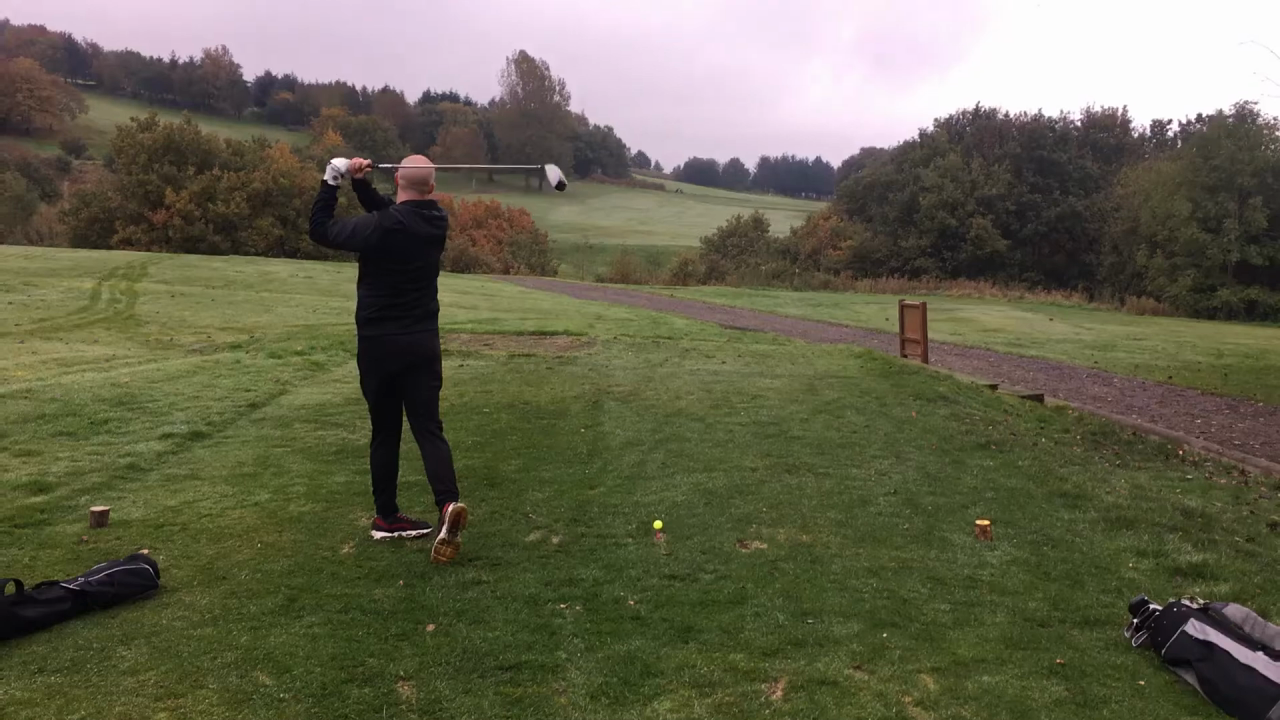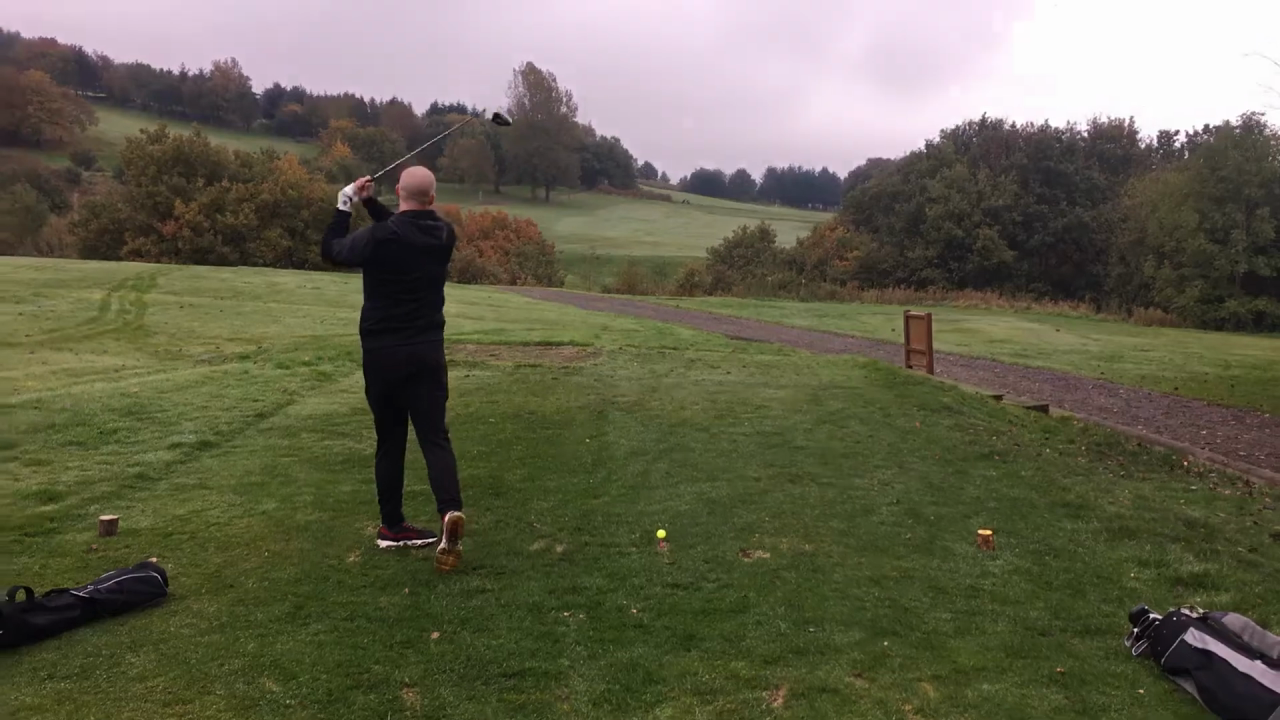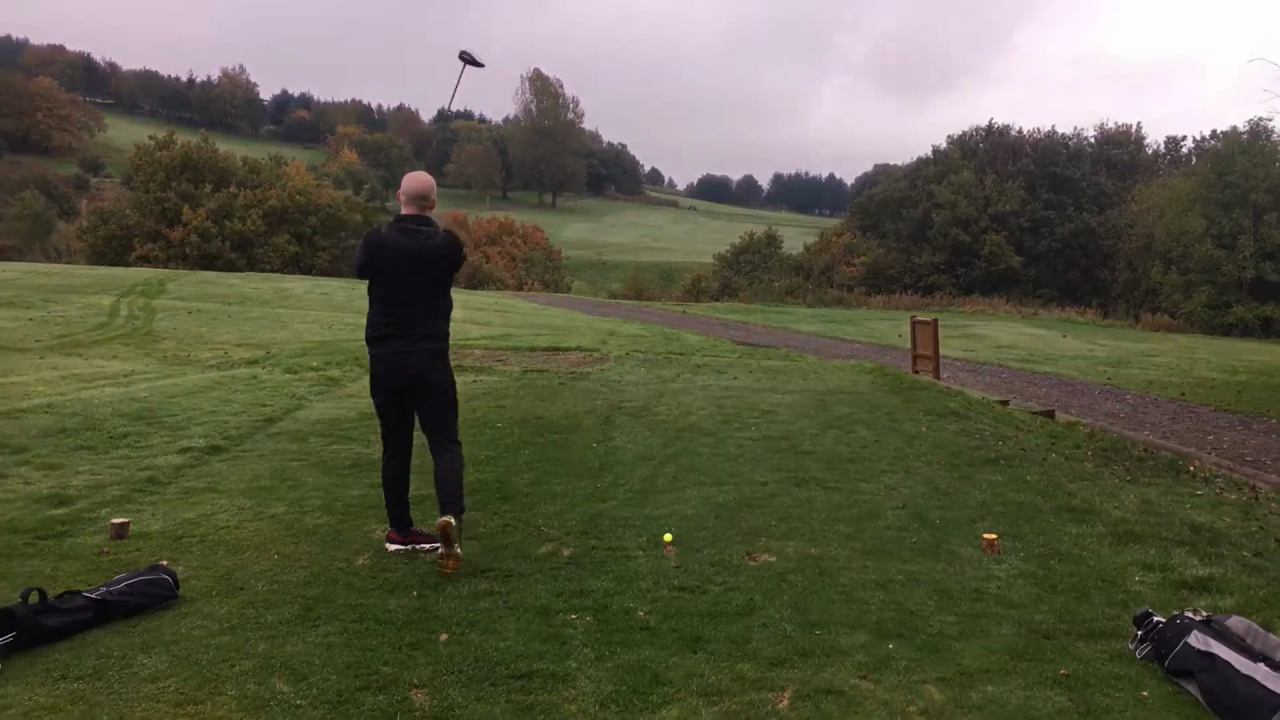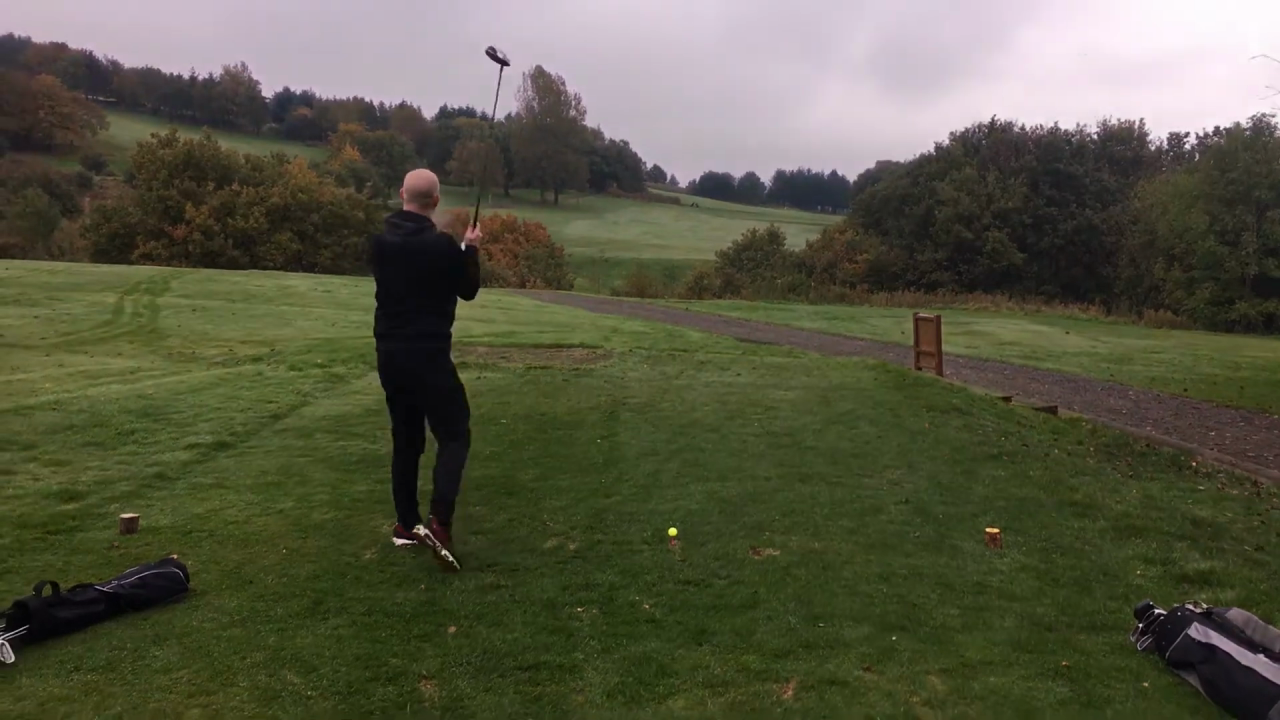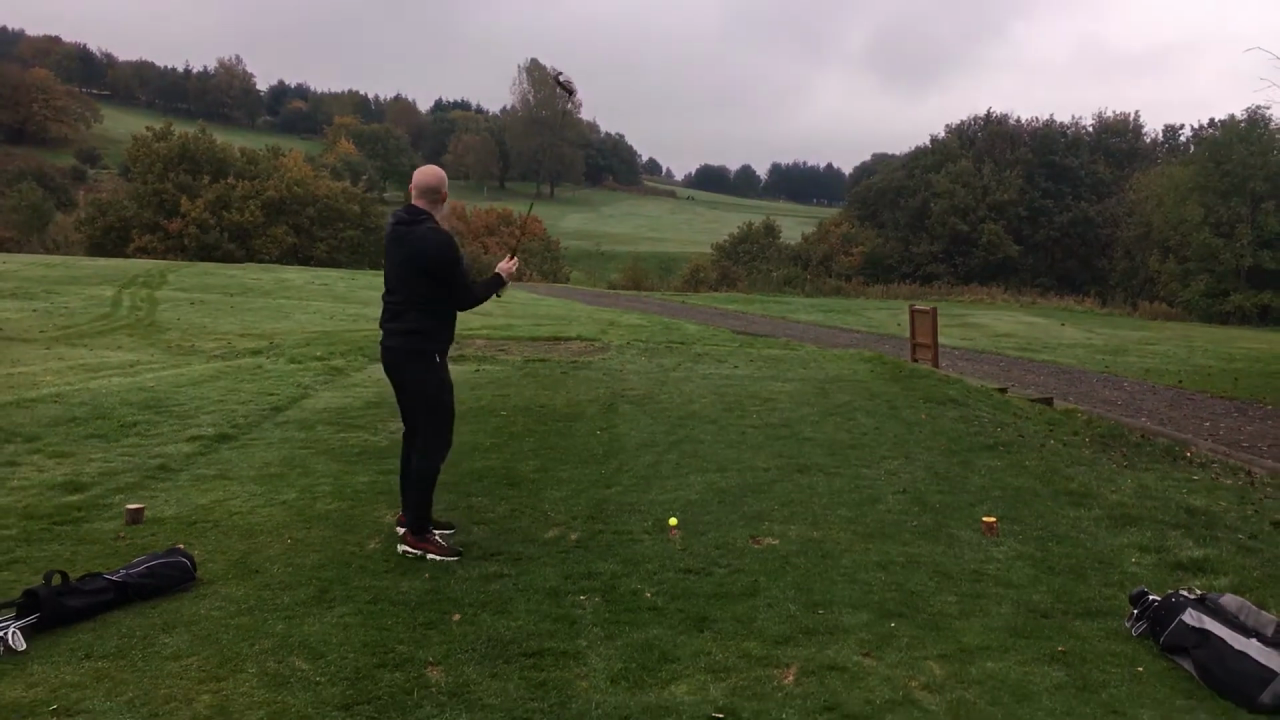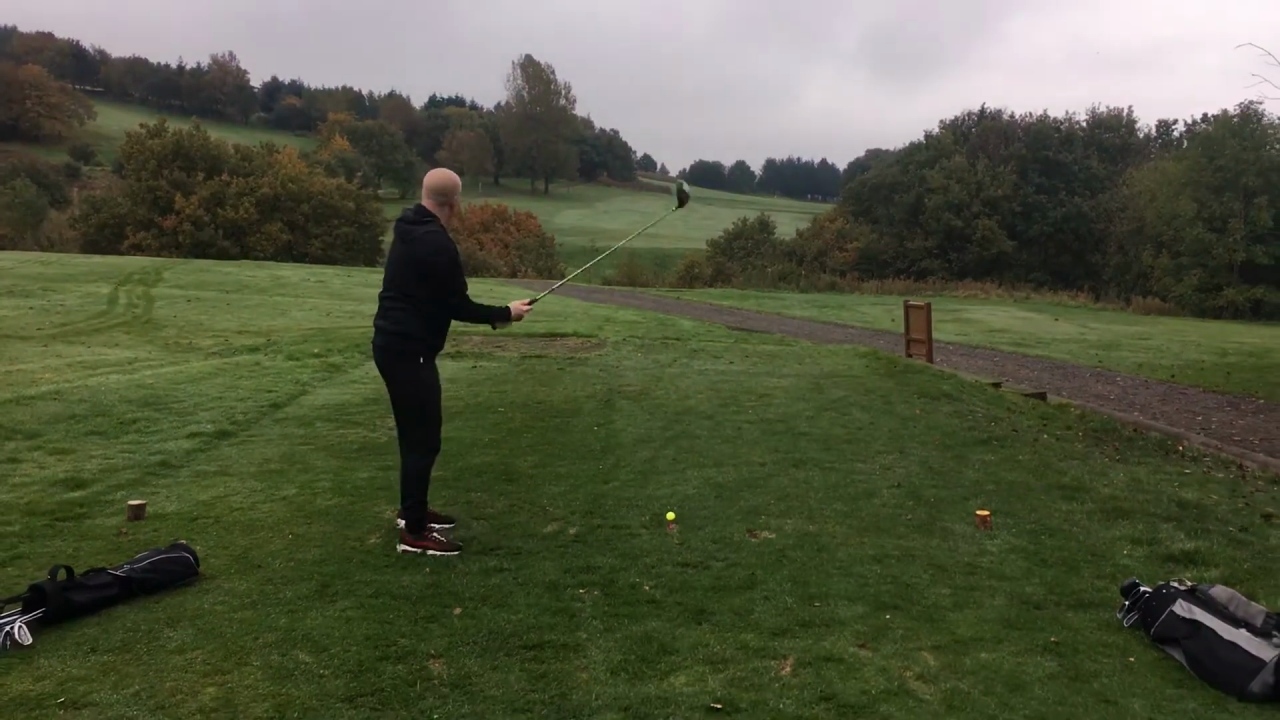
dt=0.2s
person 1, frame 1
left shoulder: (380, 228)
right shoulder: (436, 223)
left elbow: (320, 230)
left wrist: (333, 177)
right wrist: (359, 181)
left hip: (379, 343)
right hip: (422, 341)
left knee: (384, 430)
right knee: (428, 427)
left ankle: (386, 516)
right ankle: (448, 502)
person 1, frame 2
left shoulder: (378, 238)
right shoulder: (444, 236)
left elbow: (331, 251)
left wrist: (346, 202)
right wrist: (371, 202)
left hip: (382, 353)
right hip: (427, 352)
left knee: (390, 440)
right knee: (435, 437)
left ankle: (392, 525)
right ankle: (450, 510)
person 1, frame 3
left shoulder: (378, 242)
right shoulder: (446, 243)
right wrist: (427, 227)
left hip: (385, 359)
right hip: (429, 358)
left knee: (395, 446)
right knee: (445, 441)
left ankle: (400, 529)
right ankle: (450, 515)
person 1, frame 4
left shoulder: (380, 242)
right shoulder: (442, 244)
right elbow: (468, 290)
right wrist: (470, 250)
left hip: (390, 355)
right hip: (428, 355)
left knee: (406, 441)
right knee: (453, 435)
left ankle: (407, 523)
right ankle: (438, 520)
person 1, frame 5
left shoulder: (397, 233)
right shoulder: (436, 240)
right elbow: (463, 298)
left wrist: (488, 278)
right wrist: (500, 277)
left hip: (395, 346)
right hip: (423, 351)
left knee: (417, 432)
right knee: (435, 438)
left ankle: (410, 514)
right ankle: (416, 533)
person 1, frame 6
left shoulder: (409, 232)
right shoulder: (436, 243)
right elbow: (457, 306)
left wrist: (494, 315)
right wrist: (505, 312)
left hip: (394, 343)
right hip: (410, 350)
left knee: (416, 432)
right knee: (422, 438)
left ankle: (412, 509)
right ankle: (413, 532)
